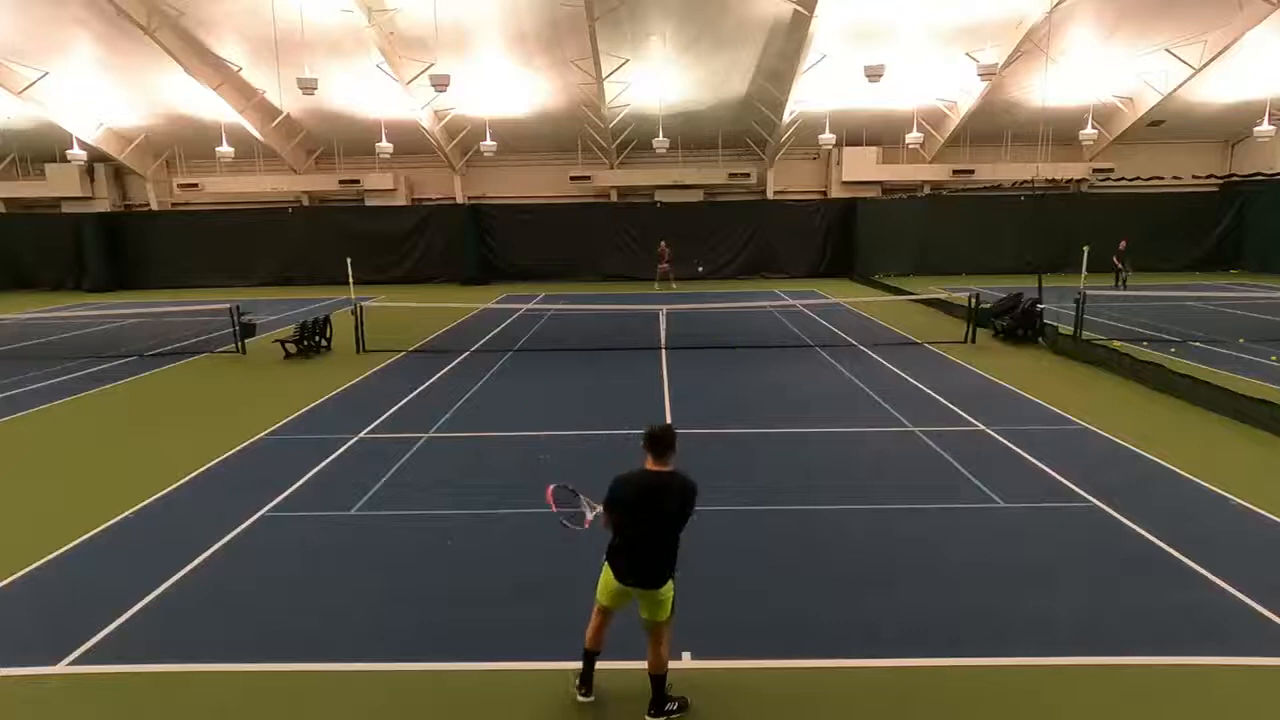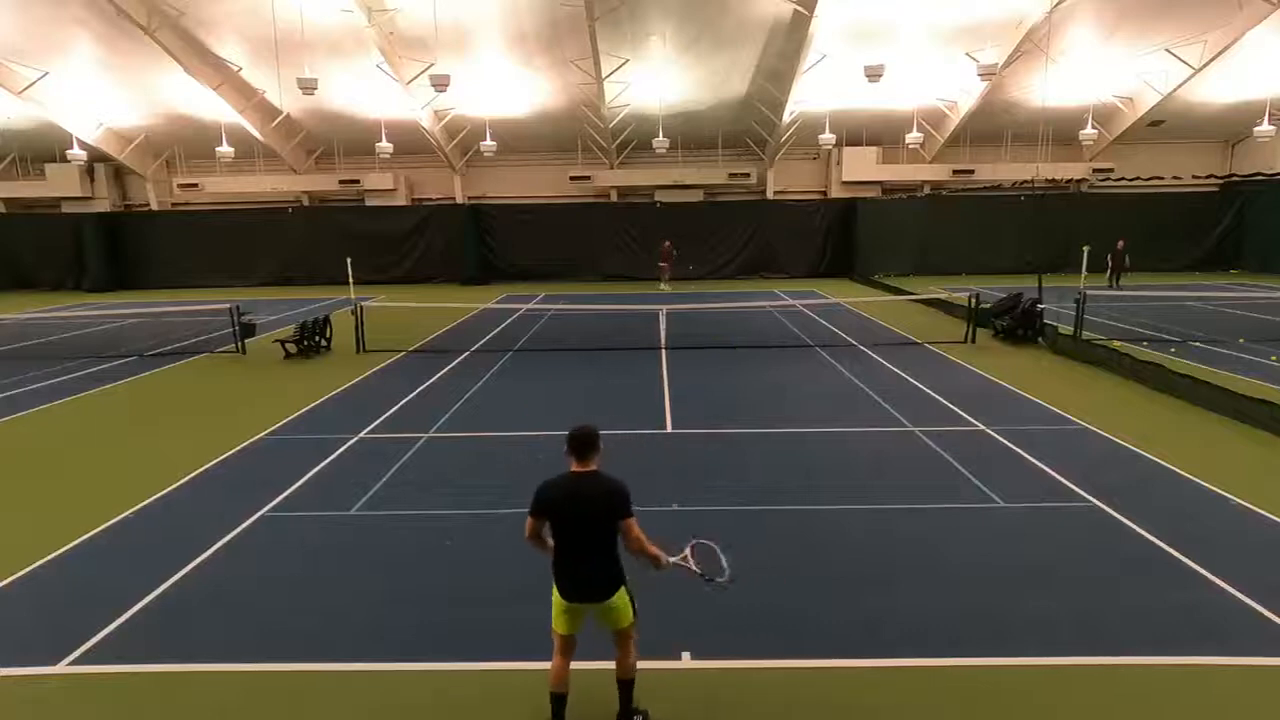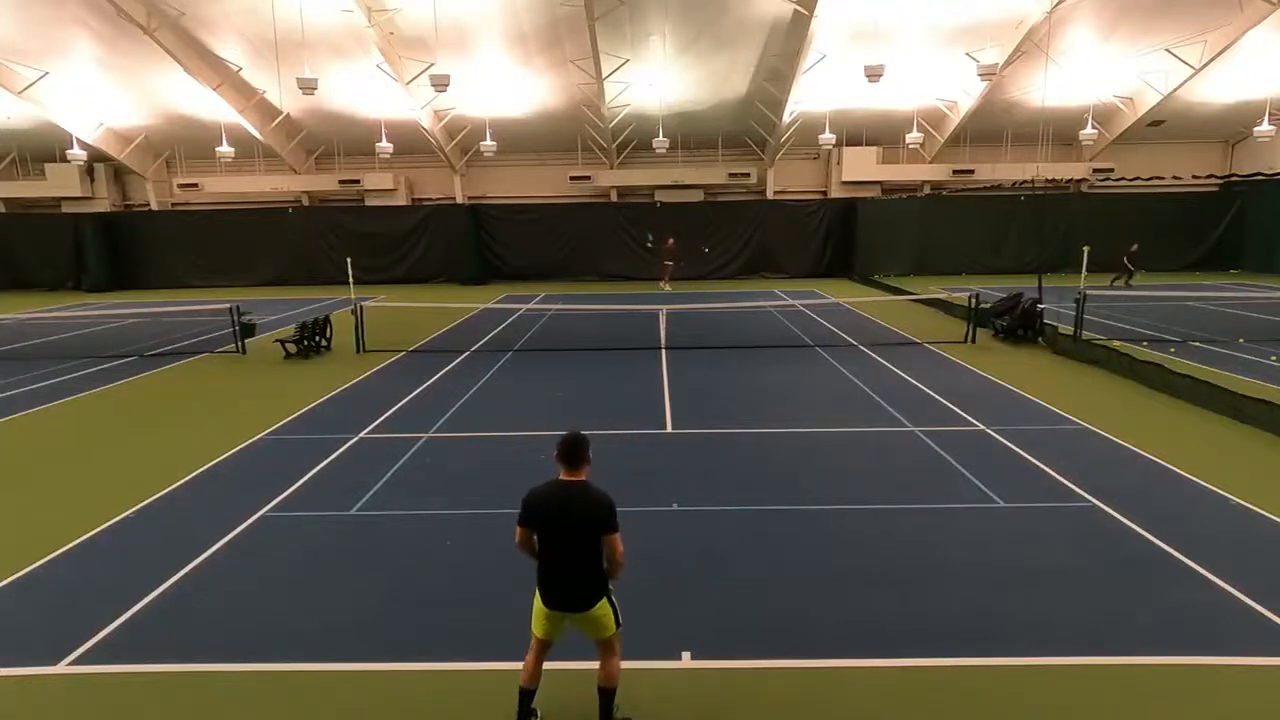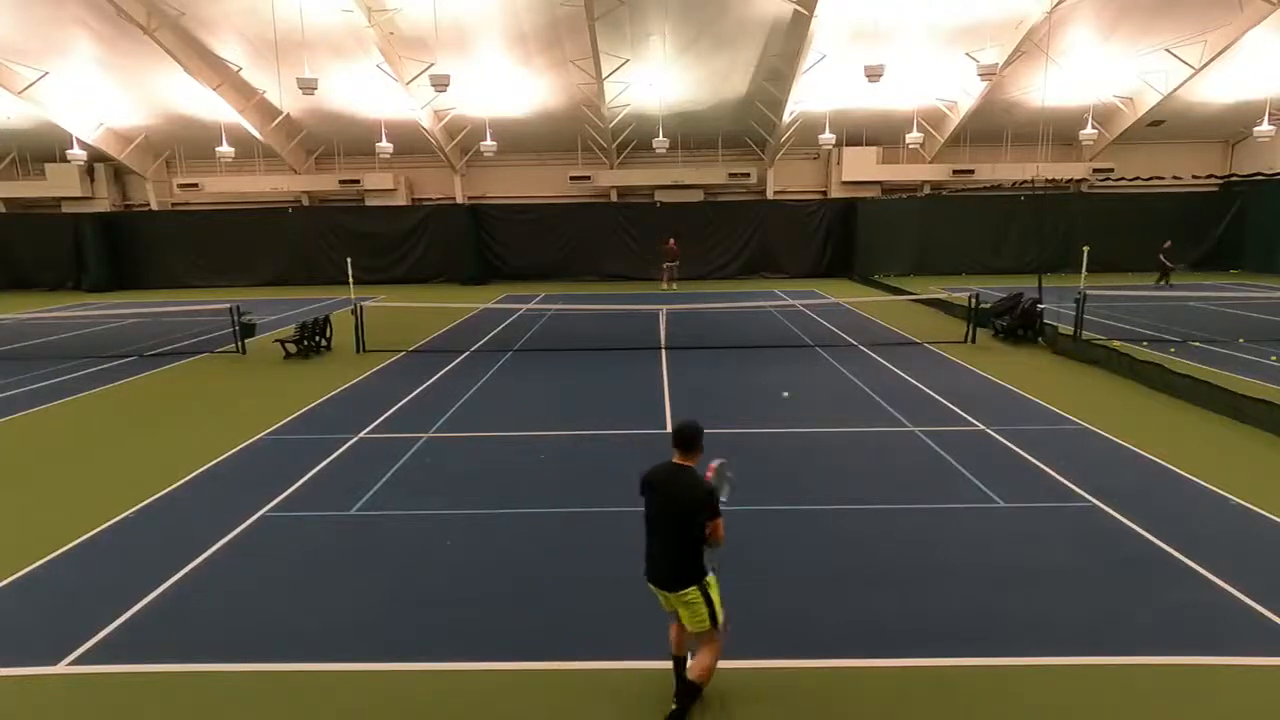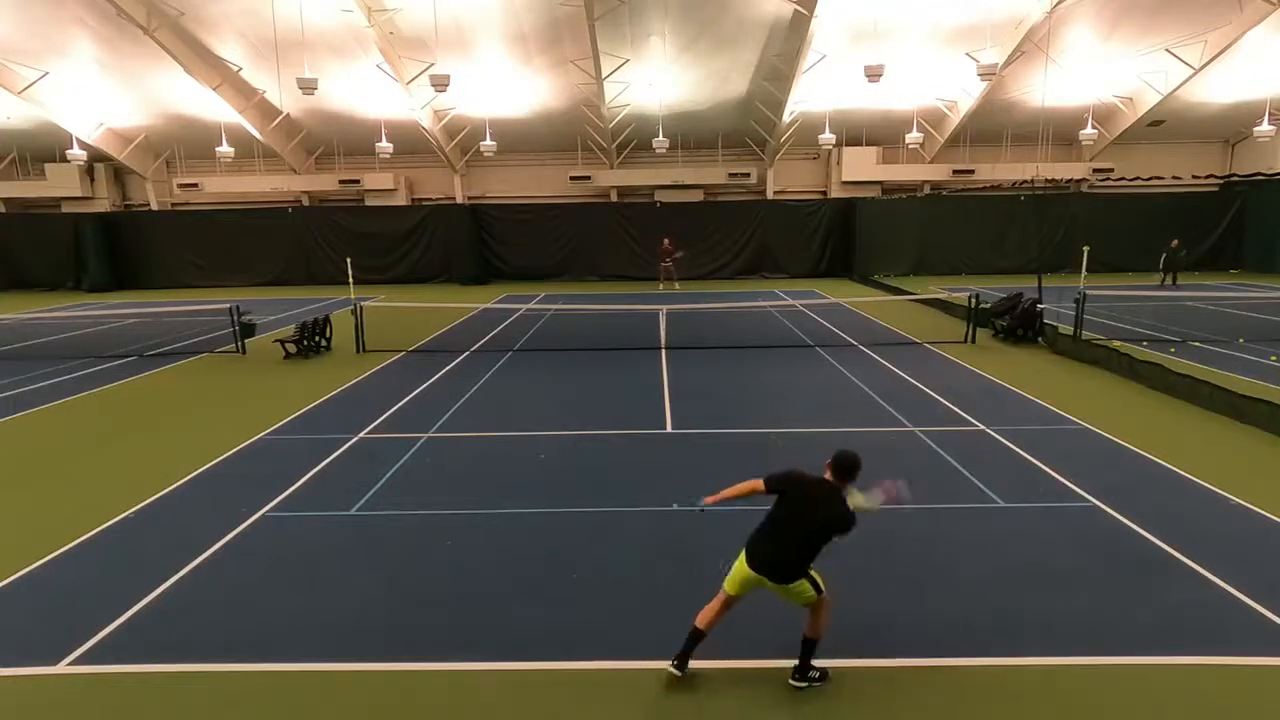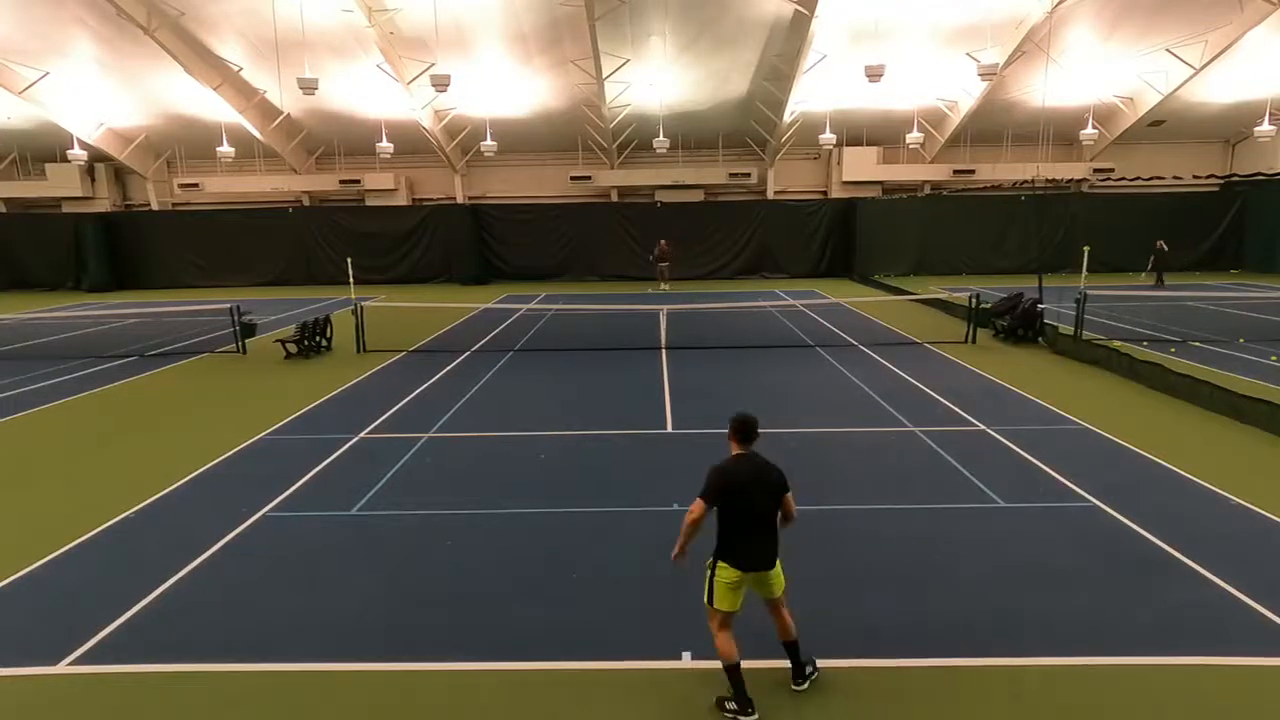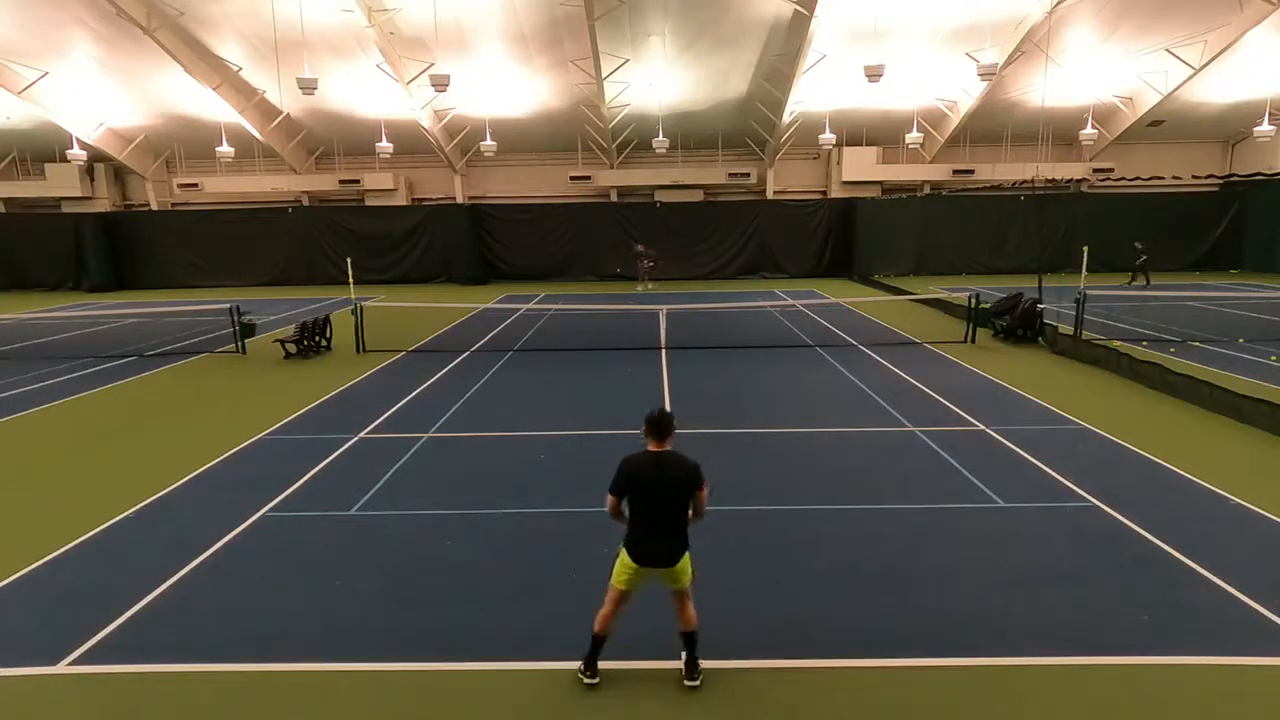
dt=0.7s
person 1, frame 1
left shoulder: (622, 484)
right shoulder: (687, 488)
left elbow: (610, 523)
left hip: (618, 568)
right hip: (657, 576)
left knee: (600, 616)
right knee: (658, 638)
left ankle: (585, 683)
person 1, frame 2
left shoulder: (548, 490)
right shoulder: (614, 489)
left elbow: (531, 535)
right elbow: (633, 540)
right wrist: (657, 556)
left hip: (566, 586)
right hip: (608, 585)
left knee: (562, 654)
right knee: (625, 643)
person 1, frame 3
left shoulder: (535, 497)
right shoulder: (601, 501)
left elbow: (522, 542)
right elbow: (616, 555)
right wrist: (611, 572)
left hip: (549, 592)
right hip: (591, 594)
left knee: (537, 651)
right knee: (610, 652)
person 1, frame 4
left shoulder: (651, 476)
right shoulder: (702, 491)
right elbow: (715, 538)
left hip: (655, 574)
right hip: (688, 580)
left knee: (681, 621)
right knee: (710, 647)
left ankle: (682, 692)
person 1, frame 5
left shoulder: (796, 480)
right shoulder: (843, 515)
left elbow: (750, 487)
left wrist: (715, 498)
left hip: (753, 558)
right hip: (787, 575)
left knee: (721, 602)
right knee: (820, 605)
left ankle: (681, 661)
right ankle: (803, 670)
person 1, frame 6
left shoulder: (721, 472)
right shoulder: (774, 472)
left elbow: (696, 516)
right elbow: (789, 514)
left wrist: (681, 546)
left hip: (730, 562)
right hip: (767, 559)
left knee: (720, 626)
right knee: (779, 609)
right ankle: (799, 672)
person 1, frame 7
left shoulder: (629, 465)
right shoulder: (690, 467)
left elbow: (612, 509)
right elbow: (700, 511)
left hip: (636, 551)
right hip: (675, 552)
left knee: (612, 603)
right knee: (684, 601)
left ankle: (591, 666)
right ankle: (692, 667)
